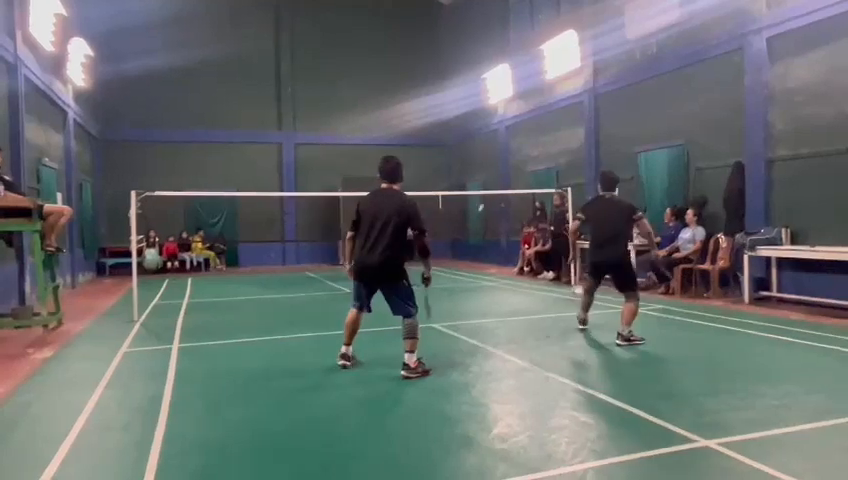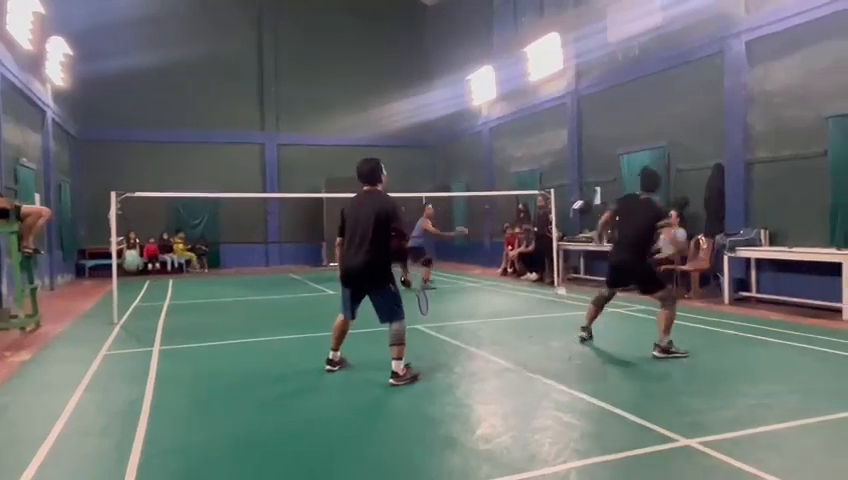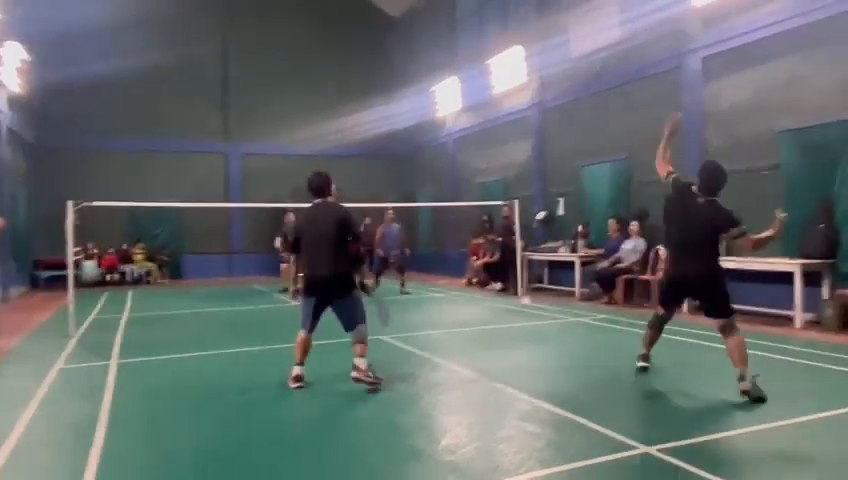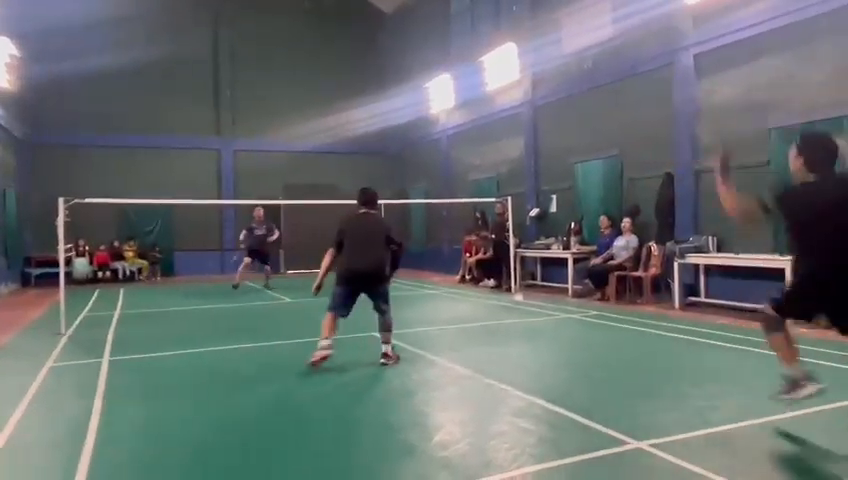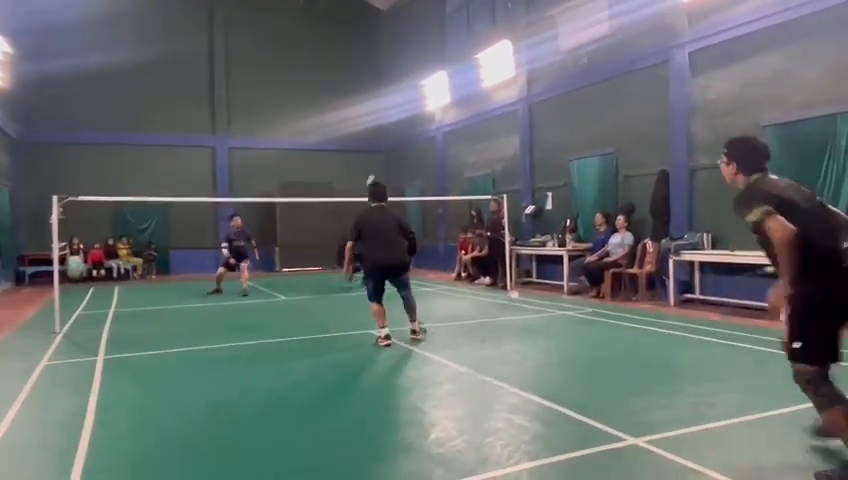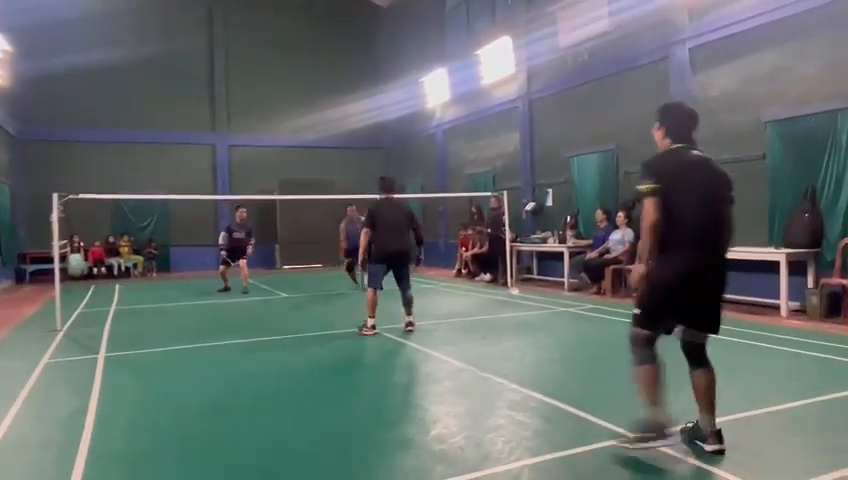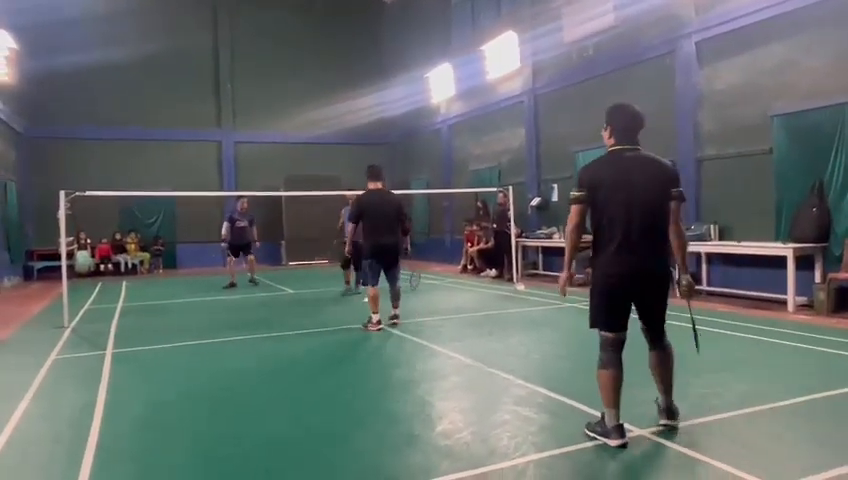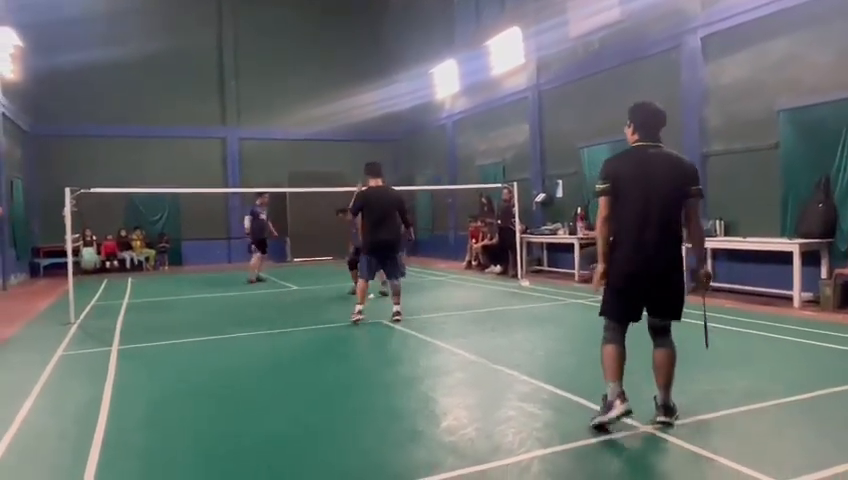
dt=0.5s
person 1, frame 1
left shoulder: (590, 206)
right shoulder: (627, 207)
left elbow: (573, 228)
right elbow: (647, 231)
left wrist: (573, 250)
right wrist: (653, 246)
left hip: (596, 256)
right hip: (618, 257)
left knee: (590, 286)
right knee: (632, 296)
left ankle: (582, 318)
right ankle: (625, 333)
person 1, frame 2
left shoulder: (624, 201)
right shoulder: (656, 210)
left elbow: (603, 222)
left wrist: (600, 233)
left hip: (617, 258)
right hip: (638, 261)
left knee: (606, 294)
right knee: (668, 298)
left ankle: (586, 328)
right ankle: (663, 344)
person 1, frame 3
left shoulder: (680, 192)
right shoulder: (721, 215)
left elbow: (662, 164)
right elbow: (750, 244)
left wrist: (669, 133)
right wrist: (774, 231)
left hip: (677, 272)
right hip: (707, 275)
left knee: (660, 315)
right knee: (728, 328)
left ankle: (644, 356)
right ankle: (746, 379)
person 1, frame 4
left shoulder: (791, 195)
left elbow: (737, 210)
left wrist: (721, 179)
left hip: (812, 279)
left knee: (771, 318)
left ankle: (799, 377)
person 1, frame 5
left shoulder: (748, 197)
right shoulder: (785, 186)
left elbow: (785, 234)
left wrist: (787, 282)
left hip: (816, 287)
left knee: (808, 374)
right knee: (802, 355)
person 1, frame 6
left shoulder: (657, 166)
right shoulder: (715, 170)
left elbow: (652, 219)
right elbow: (726, 225)
left wrist: (644, 262)
left hip: (674, 268)
right hip: (711, 270)
left knee: (642, 338)
right knee: (695, 348)
left ankle: (656, 422)
right ankle: (709, 431)
person 1, frame 7
left shoulder: (591, 172)
right shoulder: (664, 170)
left elbow: (574, 225)
right elbow: (674, 225)
left wrist: (567, 267)
right wrist: (683, 270)
left hip: (610, 271)
right hip: (654, 270)
left knee: (610, 345)
right knee: (657, 336)
left ankle: (611, 425)
right ankle: (666, 406)
person 1, frame 8
left shoulder: (614, 166)
right shoulder: (684, 168)
left elbow: (604, 218)
right elbow: (692, 221)
left wrist: (602, 261)
right wrist: (701, 263)
left hip: (625, 264)
right hip: (667, 265)
left knee: (613, 330)
right knee: (661, 332)
left ankle: (615, 397)
right ankle: (665, 405)
person 2, frame 1
left shoulder: (365, 201)
right shoulder: (406, 203)
left elbow: (350, 236)
right elbow: (420, 240)
left wrist: (349, 262)
right wrist: (427, 269)
left hip: (363, 266)
right hip: (390, 267)
left knee: (357, 309)
right knee: (409, 312)
left ankle: (345, 353)
right ankle: (410, 363)
person 2, frame 2
left shoulder: (350, 205)
right shoulder: (387, 203)
left elbow: (339, 242)
left wrist: (344, 268)
left hip: (350, 270)
right hip: (376, 270)
left knee: (345, 315)
right knee: (396, 317)
left ankle: (333, 358)
right ankle: (399, 370)
person 2, frame 3
left shoulder: (302, 219)
right shoulder: (341, 213)
left elbow: (296, 256)
right elbow: (356, 248)
right wrist: (361, 275)
left hip: (313, 280)
right hip: (340, 278)
left knee: (307, 328)
right knee: (357, 323)
left ankle: (297, 373)
right ankle: (360, 367)
person 2, frame 4
left shoulder: (347, 223)
right shoulder: (383, 224)
left elbow: (332, 252)
right elbow: (396, 252)
left wrist: (320, 279)
right wrist: (390, 273)
left hip: (349, 273)
right hip: (376, 274)
left knee: (333, 311)
right knee: (384, 311)
left ankle: (324, 346)
right ankle: (387, 352)
person 2, frame 5
left shoulder: (361, 219)
right shoulder: (395, 217)
left elbow: (350, 245)
right elbow: (411, 240)
left wrist: (347, 265)
right wrist: (408, 259)
left hip: (373, 266)
right hip: (397, 264)
left knee: (376, 301)
right knee: (407, 296)
left ankle: (384, 333)
right ankle: (415, 328)
person 2, frame 6
left shoulder: (374, 208)
right shoulder: (405, 208)
left elbow: (366, 232)
right elbow: (417, 232)
left wrist: (361, 255)
right wrist: (419, 252)
left hip: (381, 253)
right hip: (402, 253)
left knee: (372, 287)
right knee: (405, 288)
left ankle: (370, 324)
right ankle: (409, 320)
person 2, frame 7
left shoulder: (362, 199)
right shoulder: (394, 198)
left elbow: (352, 225)
right elbow: (404, 224)
left wrist: (348, 244)
right wrist: (407, 243)
left hip: (372, 247)
right hip: (393, 247)
left knee: (371, 284)
right knee: (394, 282)
left ankle: (375, 319)
right ankle: (395, 314)
person 2, frame 8
left shoulder: (363, 195)
right shoulder: (395, 194)
left elbow: (352, 213)
right elbow: (405, 217)
right wrist: (410, 233)
left hip: (371, 243)
right hip: (391, 243)
left knee: (363, 277)
right knee: (394, 277)
left ankle: (358, 309)
right ankle: (397, 310)
